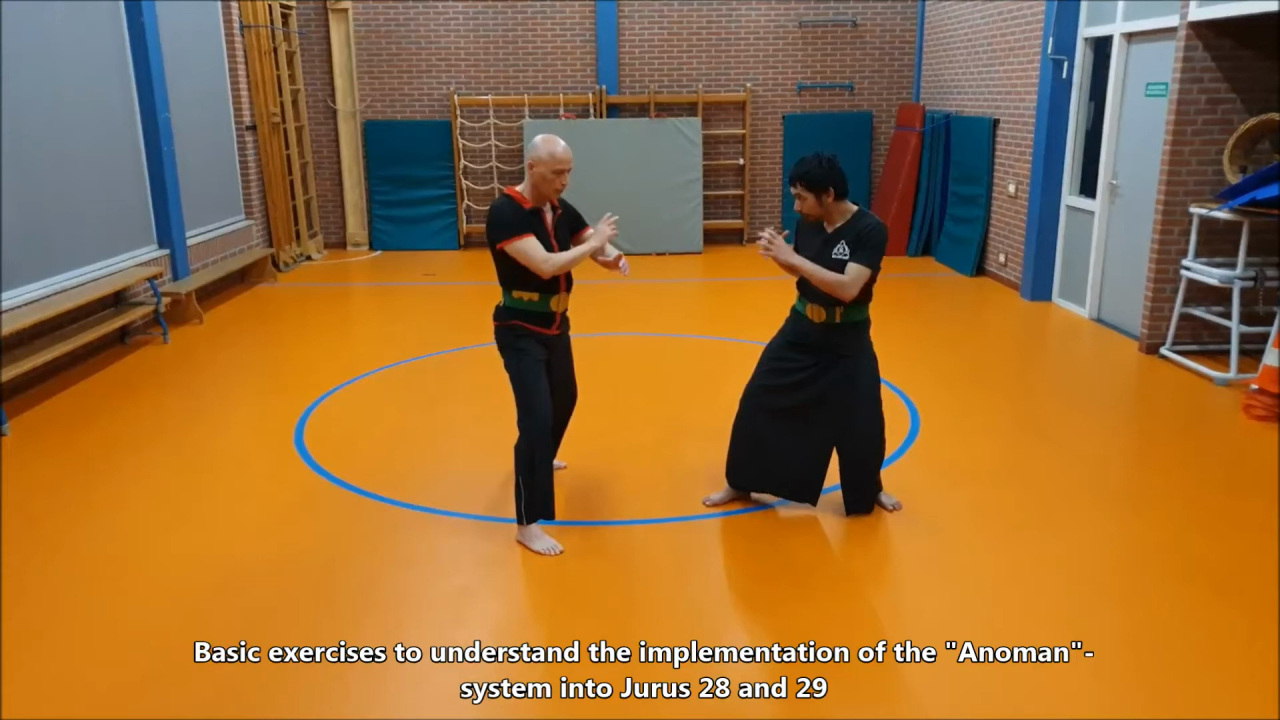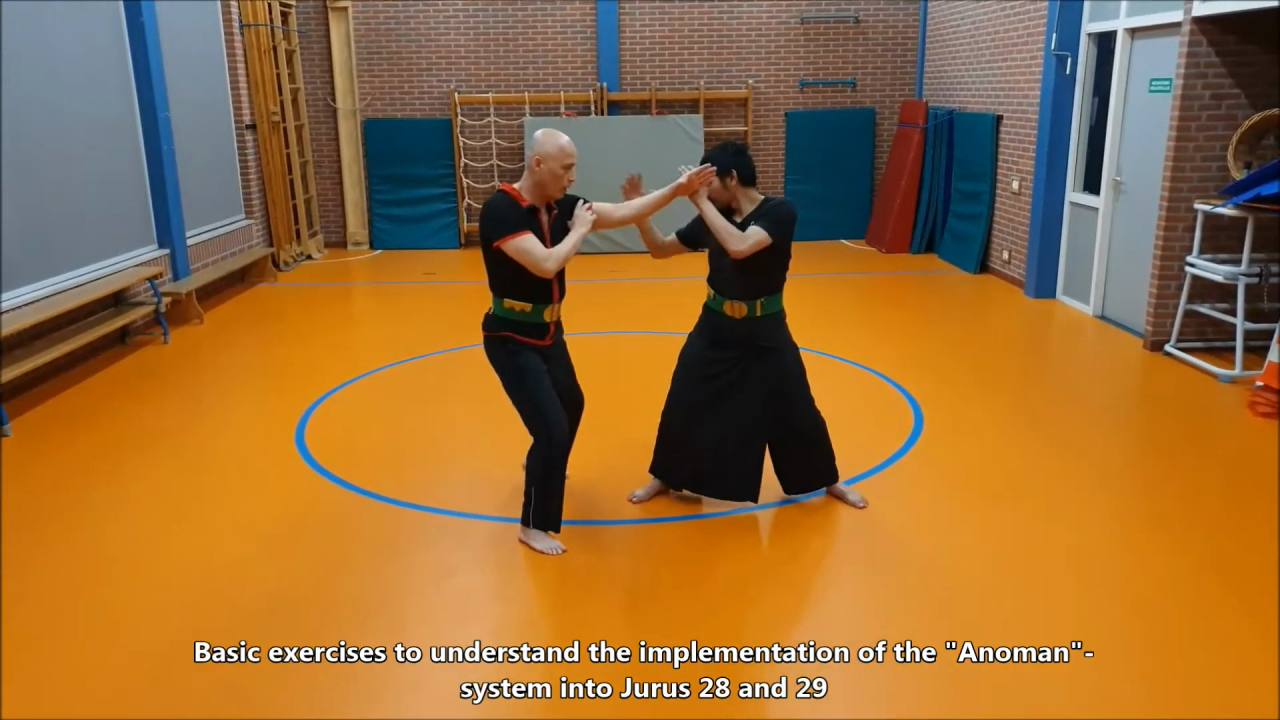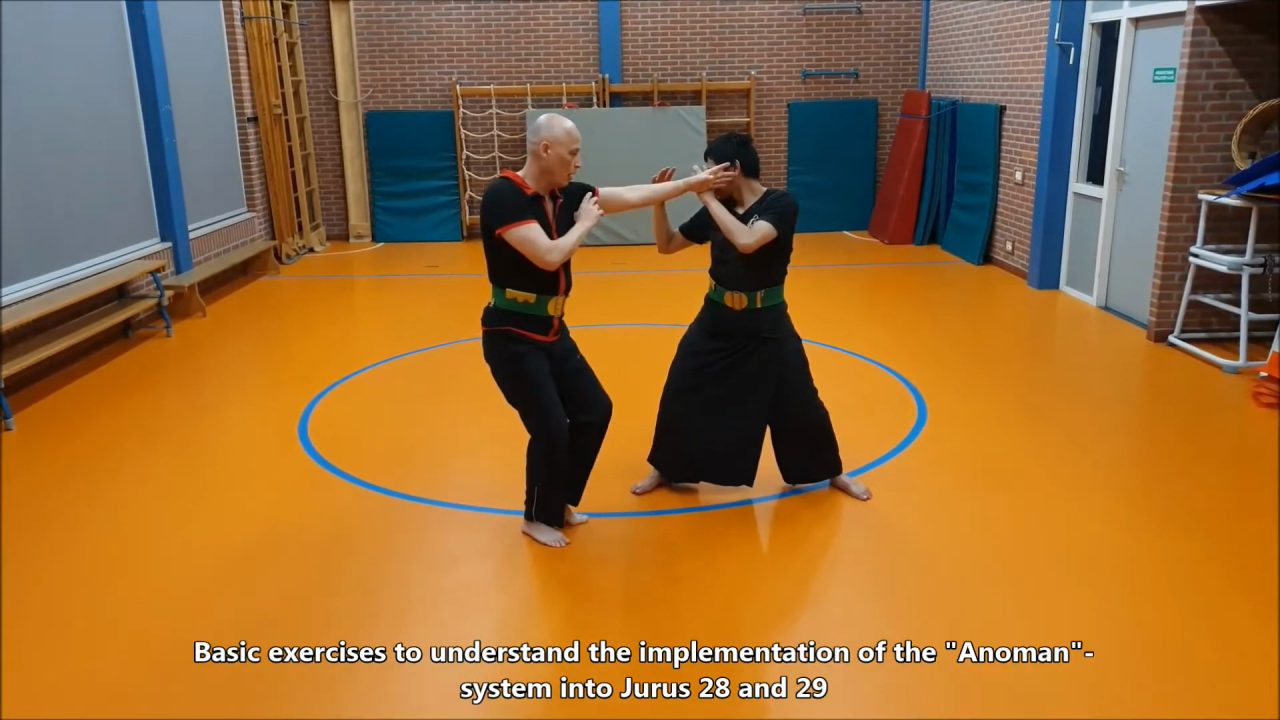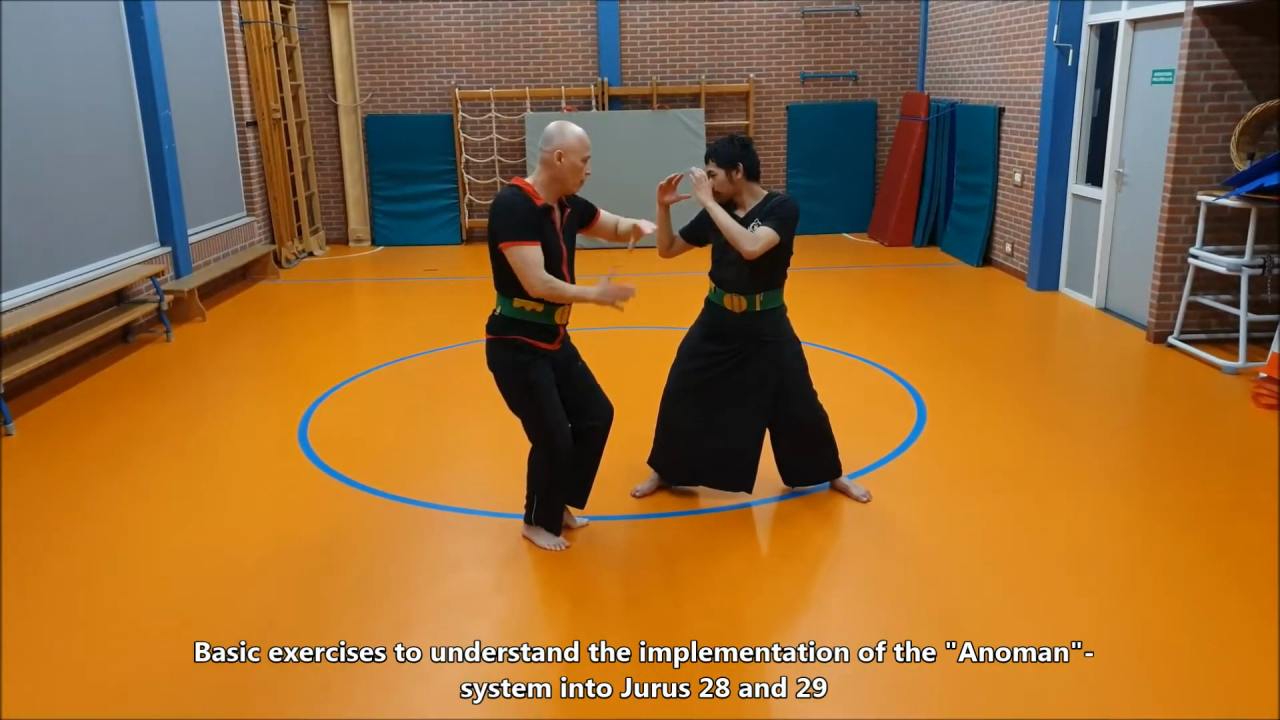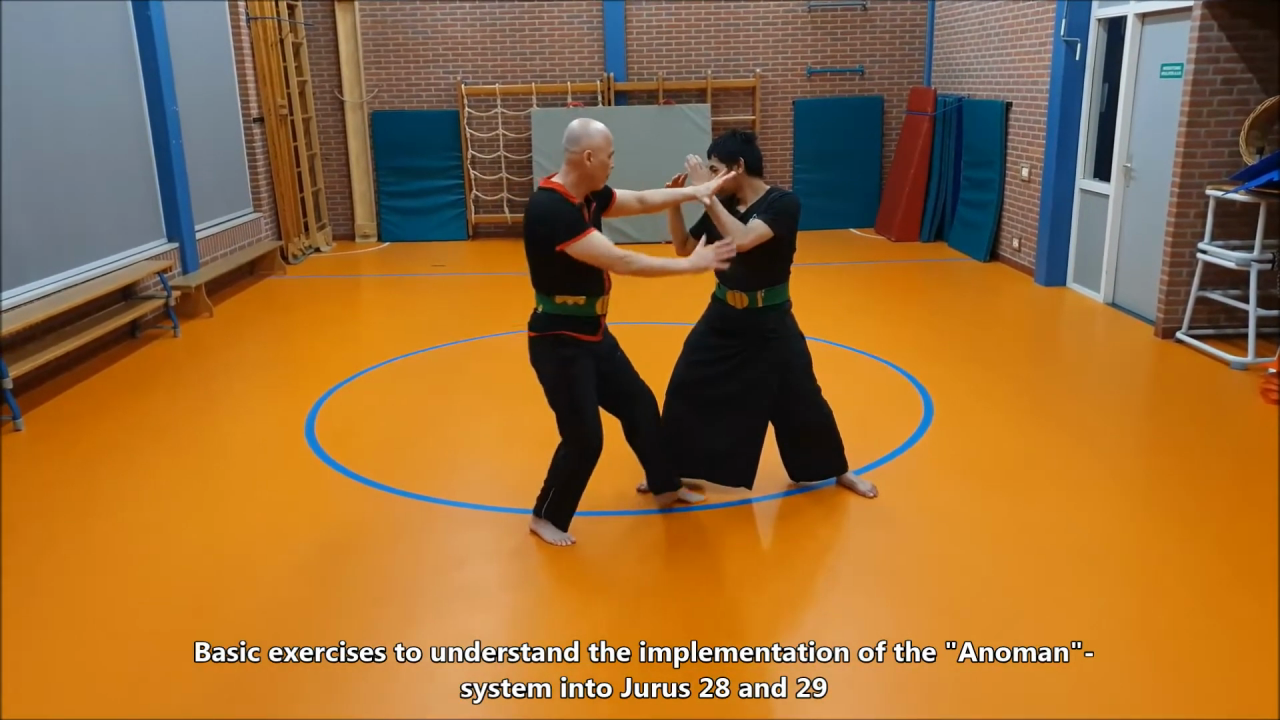
dt=1s
person 1, frame 1
left shoulder: (561, 209)
right shoulder: (505, 212)
left elbow: (597, 247)
right elbow: (545, 266)
left wrist: (615, 258)
right wrist: (594, 243)
left hip: (555, 325)
right hip: (520, 330)
left knee: (562, 400)
right knee: (536, 417)
left ankle: (538, 458)
right ankle: (528, 524)
person 1, frame 2
left shoulder: (560, 205)
right shoulder: (501, 210)
left elbow: (622, 213)
right elbow: (545, 264)
left wrist: (676, 190)
right wrist: (579, 231)
left hip: (547, 333)
right hip: (511, 340)
left knee: (570, 407)
right knee: (552, 428)
left ankle: (539, 468)
right ankle: (534, 525)
person 1, frame 3
left shoulder: (565, 195)
right shoulder: (503, 197)
left elbow: (630, 196)
right elbow: (548, 256)
left wrist: (692, 183)
right wrist: (584, 223)
left hip: (551, 330)
right hip: (512, 336)
left knee: (593, 411)
right knee: (550, 429)
left ankle: (559, 501)
right ankle: (538, 517)
person 1, frame 4
left shoulder: (568, 205)
right shoulder: (512, 206)
left elbow: (613, 228)
right elbow: (536, 284)
left wrist: (635, 225)
right wrist: (596, 294)
left hip: (553, 338)
right hip: (516, 344)
left knee: (596, 416)
right knee: (553, 437)
left ankle: (559, 504)
right ankle: (538, 522)
person 1, frame 5
left shoulder: (585, 195)
right shoulder: (549, 208)
left elbow: (640, 200)
right elbow: (616, 260)
left wrist: (692, 191)
right wrist: (687, 264)
left hip: (591, 333)
right hip: (559, 341)
left knee: (640, 406)
right knee: (584, 438)
left ankle: (666, 485)
right ankle: (547, 517)
person 2, frame 1
left shoulder: (869, 230)
right shoulder: (808, 222)
left elbow: (848, 289)
left wrist: (790, 255)
right wrist: (778, 254)
left hip: (847, 340)
right hip: (800, 329)
left knee: (862, 422)
right knee: (757, 403)
left ankle: (869, 489)
right ankle: (740, 485)
person 2, frame 2
left shoulder: (780, 212)
right shoulder: (713, 216)
left elbow: (740, 246)
right elbow: (658, 248)
left wrist: (702, 203)
left hip: (765, 331)
right hip: (715, 328)
left knee: (797, 412)
right knee: (683, 406)
left ankle: (830, 481)
right ankle: (665, 478)
person 2, frame 3
left shoulder: (781, 204)
right shoulder: (717, 208)
left elbow: (747, 241)
right elbow: (666, 244)
left wrist: (708, 198)
right wrist: (659, 200)
left hip: (766, 322)
right hip: (716, 319)
left knee: (800, 403)
right knee: (680, 395)
left ankle: (833, 472)
right ankle: (664, 469)
person 2, frame 4
left shoulder: (783, 208)
right shoulder: (718, 211)
left elbow: (751, 247)
right elbow: (668, 249)
left wrist: (708, 201)
right wrist: (663, 207)
left hip: (766, 325)
right hip: (716, 321)
left knee: (799, 406)
right knee: (679, 398)
left ankle: (833, 475)
right ankle: (664, 472)
person 2, frame 5
left shoulder: (783, 203)
right shoulder: (726, 206)
left elbow: (742, 240)
right elbow: (683, 248)
left wrist: (705, 193)
right wrist: (674, 205)
left hip: (769, 320)
right hip: (722, 315)
left knee: (801, 400)
right knee: (684, 390)
left ankle: (839, 470)
right ankle: (669, 468)
